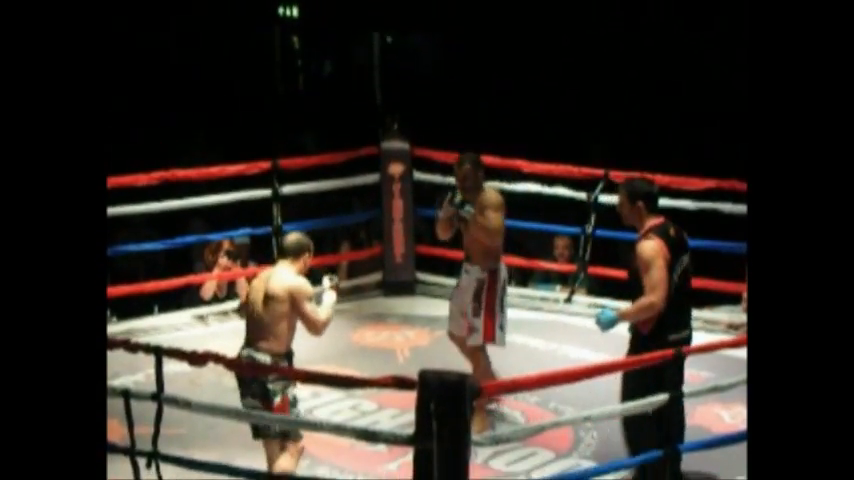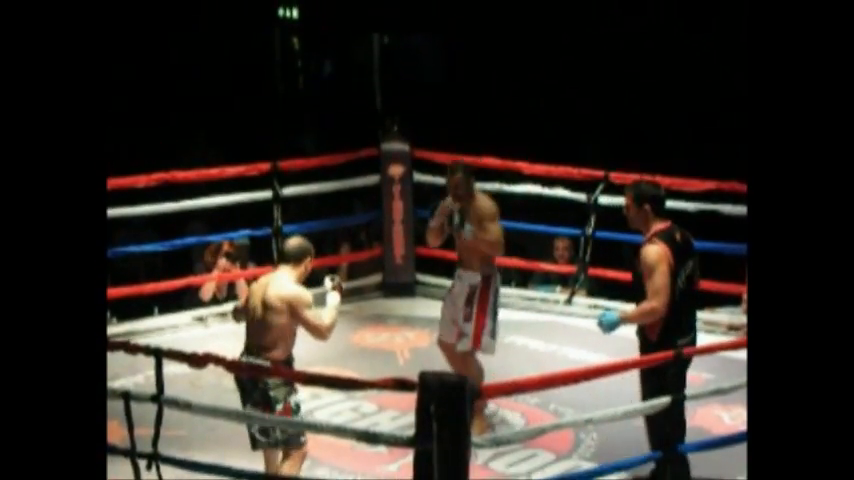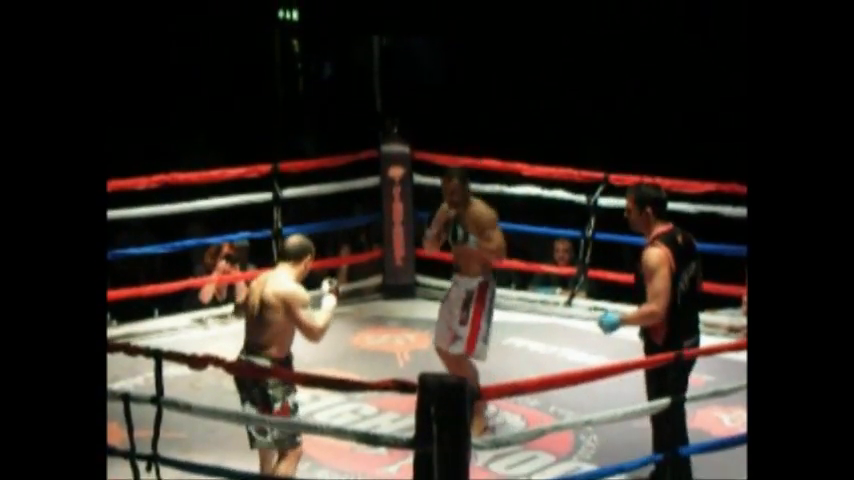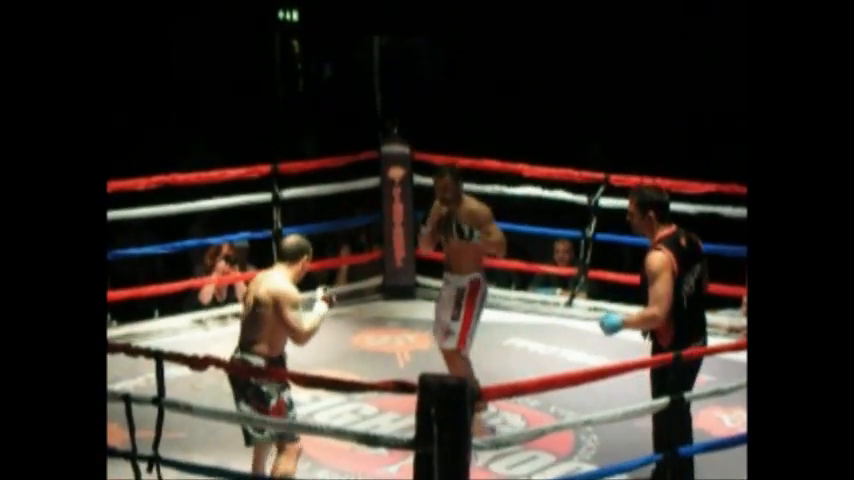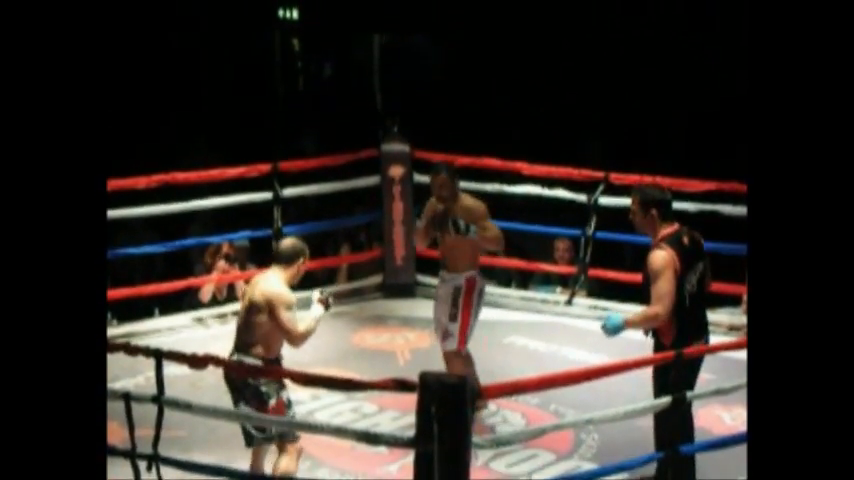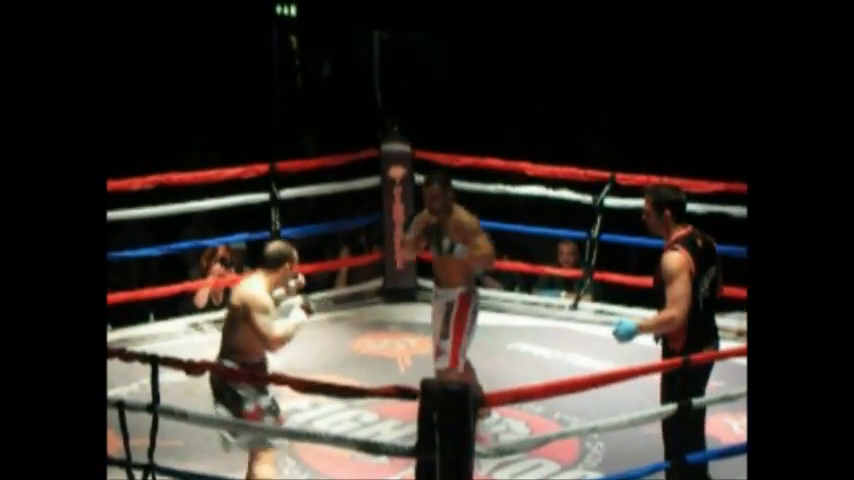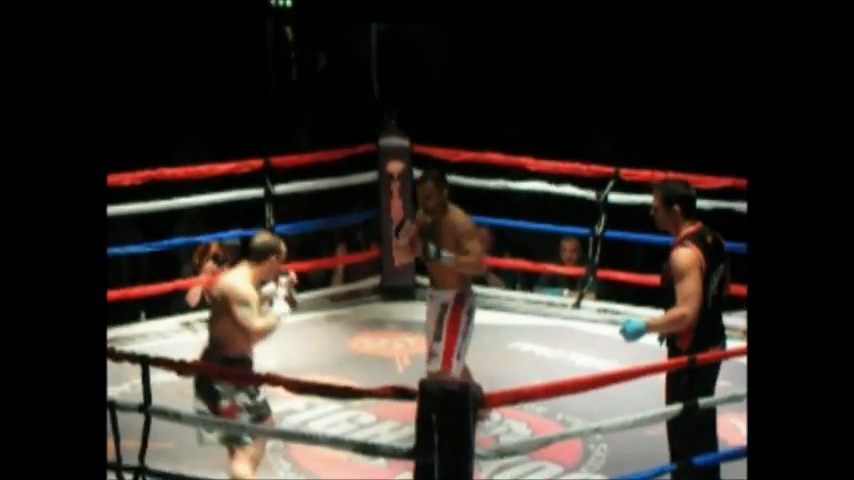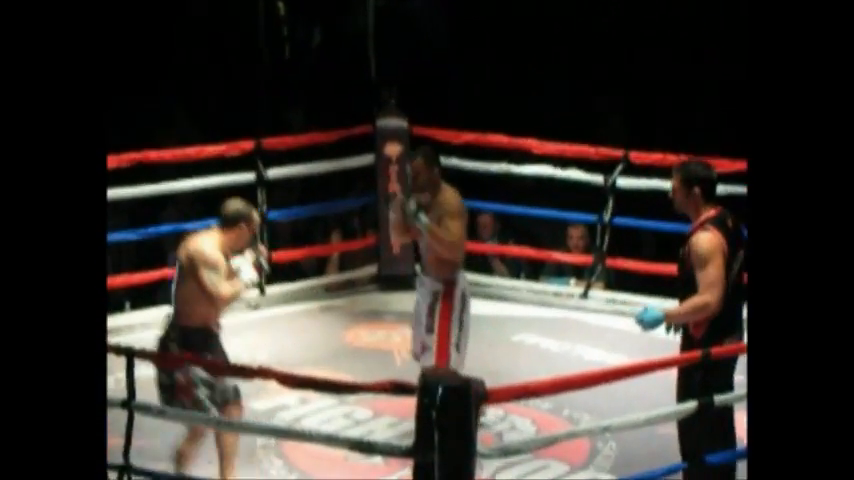
dt=0.1s
person 1, frame 1
left shoulder: (649, 245)
right shoulder: (675, 233)
left elbow: (654, 301)
left wrist: (617, 316)
left hip: (654, 339)
right hip: (680, 332)
left knee: (638, 410)
right knee: (670, 407)
person 1, frame 2
left shoulder: (653, 249)
right shoulder: (682, 237)
left elbow: (656, 307)
left wrist: (619, 318)
left hip: (661, 344)
right hip: (684, 337)
left knee: (659, 416)
right knee: (671, 410)
person 1, frame 3
left shoulder: (655, 252)
right shoulder: (686, 239)
left elbow: (655, 310)
left wrist: (619, 320)
left hip: (666, 346)
right hip: (688, 339)
left knee: (666, 417)
right knee: (670, 412)
person 1, frame 4
left shoulder: (658, 256)
right shoulder: (691, 241)
left elbow: (657, 314)
left wrist: (620, 322)
left hip: (673, 348)
right hip: (695, 340)
left knee: (670, 418)
right knee: (675, 413)
person 1, frame 5
left shoulder: (661, 254)
right shoulder: (693, 238)
left elbow: (659, 312)
right elbow: (704, 284)
left wrist: (623, 322)
left hip: (676, 346)
right hip: (696, 337)
left knee: (670, 418)
right knee: (677, 411)
person 1, frame 6
left shoulder: (675, 257)
right shoulder: (704, 242)
left elbow: (675, 316)
left wrist: (636, 328)
left hip: (685, 353)
right hip: (706, 344)
left knee: (679, 425)
right knee: (690, 419)
person 1, frame 7
left shoulder: (684, 253)
right shoulder: (711, 239)
left elbow: (686, 313)
left wrist: (645, 326)
left hip: (692, 352)
right hip: (712, 345)
left knee: (684, 429)
right knee: (702, 423)
person 1, frame 8
left shoulder: (704, 237)
right shoulder: (729, 224)
left elbow: (709, 301)
left wrist: (664, 316)
right wrist: (681, 314)
left hip: (706, 343)
right hip: (728, 337)
left knee: (696, 424)
right knee: (718, 419)
person 2, frame 1
left shoulder: (492, 198)
right shoulder: (461, 196)
left elbow: (495, 236)
right elbow: (444, 234)
left wrist: (467, 210)
right wrist: (445, 210)
left hip: (488, 275)
right hip: (469, 271)
left knee: (476, 344)
right knee: (457, 334)
left ankle: (480, 412)
right ankle: (489, 381)
person 2, frame 2
left shoulder: (485, 207)
right shoulder: (452, 204)
left elbow: (497, 247)
right elbow: (433, 241)
left wrist: (466, 229)
right wrist: (437, 219)
left hip: (481, 281)
right hip: (461, 277)
left knee: (466, 350)
right knee: (446, 342)
left ankle: (479, 415)
person 2, frame 3
left shoulder: (483, 214)
right shoulder: (446, 211)
left elbow: (500, 253)
right elbow: (429, 249)
left wrist: (470, 241)
right wrist: (433, 228)
left hip: (478, 287)
right hip: (457, 284)
left knee: (459, 355)
right knee: (444, 349)
left ankle: (477, 418)
right ankle: (475, 401)
person 2, frame 4
left shoulder: (477, 210)
right shoulder: (439, 208)
left elbow: (501, 247)
right elbow: (426, 248)
left wrist: (471, 235)
right wrist: (429, 224)
left hip: (470, 284)
right hip: (450, 281)
left knee: (453, 350)
right knee: (448, 348)
left ankle: (471, 418)
right ankle: (475, 399)
person 2, frame 5
left shoulder: (473, 207)
right shoulder: (436, 206)
left elbow: (498, 242)
right elbow: (421, 244)
left wrist: (468, 230)
right wrist: (424, 220)
left hip: (466, 283)
right hip: (446, 280)
left knee: (452, 352)
right knee: (457, 347)
person 2, frame 6
left shoulder: (465, 222)
right shoulder: (428, 218)
left elbow: (488, 259)
right elbow: (408, 253)
left wrist: (456, 250)
right wrist: (413, 231)
left hip: (460, 297)
right hip: (442, 293)
left knee: (446, 370)
right knee: (455, 358)
right ankle: (479, 402)
person 2, frame 7
left shoulder: (459, 223)
right shoulder: (423, 218)
left elbow: (479, 266)
right elbow: (400, 258)
left wrist: (442, 255)
right wrist: (404, 237)
left hip: (456, 300)
right hip: (437, 297)
left knee: (439, 371)
right knee: (450, 363)
person 2, frame 8
left shoulder: (449, 202)
right shoulder: (419, 198)
left elbow: (454, 250)
right elbow: (400, 238)
left wrist: (420, 220)
right wrist: (396, 215)
left hip: (446, 287)
right hip: (427, 283)
left knee: (437, 365)
right knee: (426, 356)
person 3, frame 1
left shoulder: (261, 279)
right shoulder: (296, 285)
left elbow: (243, 310)
right elbow: (318, 326)
right wrist: (330, 294)
left hip: (249, 361)
right hip: (269, 368)
left knee: (273, 430)
right knee: (292, 444)
left ankle: (275, 473)
person 3, frame 2
left shoulder: (260, 284)
right shoulder: (294, 293)
left elbow: (238, 314)
right elbow: (323, 331)
right wrist: (333, 295)
right hip: (270, 374)
left knee: (273, 434)
right knee: (296, 449)
left ankle: (272, 475)
person 3, frame 3
left shoulder: (262, 280)
right shoulder: (292, 290)
left elbow: (242, 309)
right elbow: (315, 333)
right wrist: (329, 299)
left hip: (250, 365)
left knee: (272, 433)
right knee: (291, 449)
person 3, frame 4
left shoulder: (261, 279)
right shoulder: (285, 290)
right elbow: (301, 335)
right wrist: (322, 306)
left hip: (244, 363)
right hip: (261, 370)
left knee: (267, 430)
right knee: (290, 446)
person 3, frame 5
left shoulder: (262, 280)
right shoulder: (277, 291)
right elbow: (297, 336)
right wrist: (318, 308)
left hip: (247, 366)
left knee: (269, 431)
right knee: (291, 446)
left ankle: (255, 473)
person 3, frame 6
left shoulder: (251, 284)
right shoulder: (256, 295)
right elbow: (273, 341)
left wrist: (285, 291)
right wrist: (299, 315)
left hip: (241, 372)
left knee: (274, 421)
right knee: (266, 453)
person 3, frame 7
left shoulder: (244, 279)
right shoulder: (236, 286)
right elbow: (254, 332)
left wrist: (275, 289)
right wrist: (282, 307)
left hip: (238, 367)
left knee: (262, 421)
right knee: (244, 452)
person 3, frame 8
left shoulder: (213, 248)
right shoulder: (205, 249)
right elbow: (221, 297)
left wrist: (243, 264)
right wrist: (248, 275)
left hip: (205, 340)
right hip: (184, 344)
left knee: (232, 408)
right knee: (200, 427)
